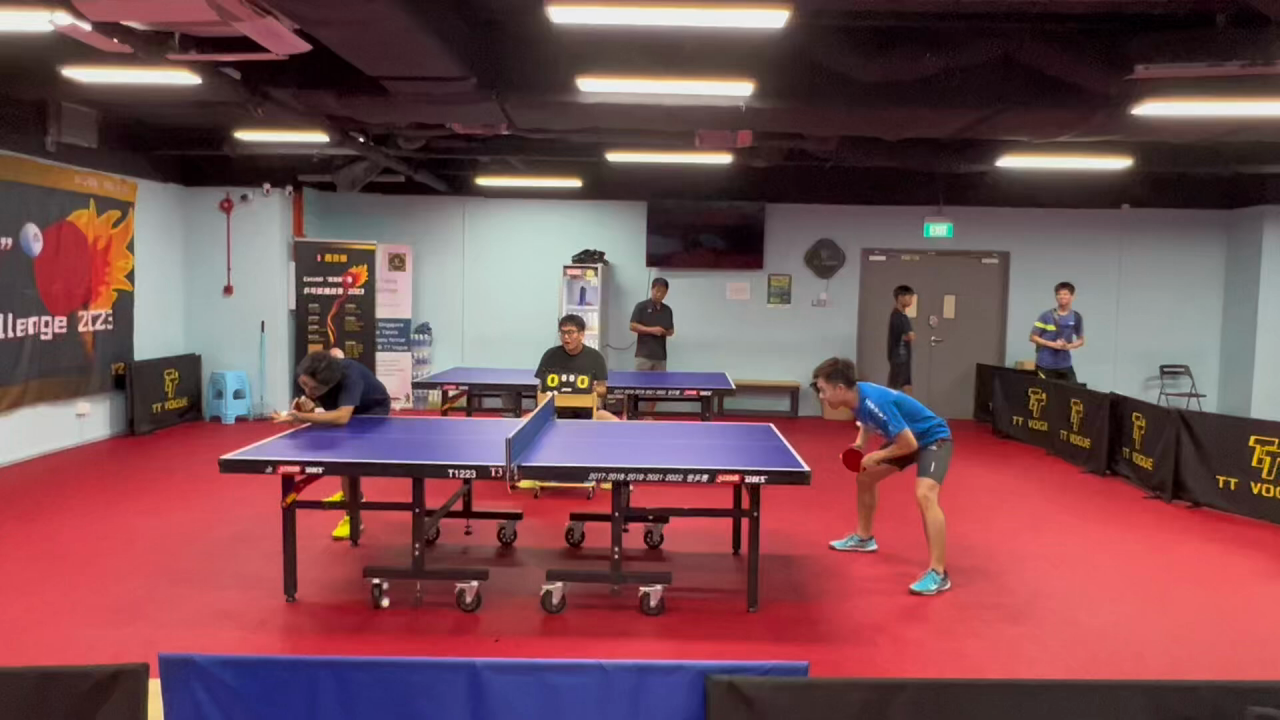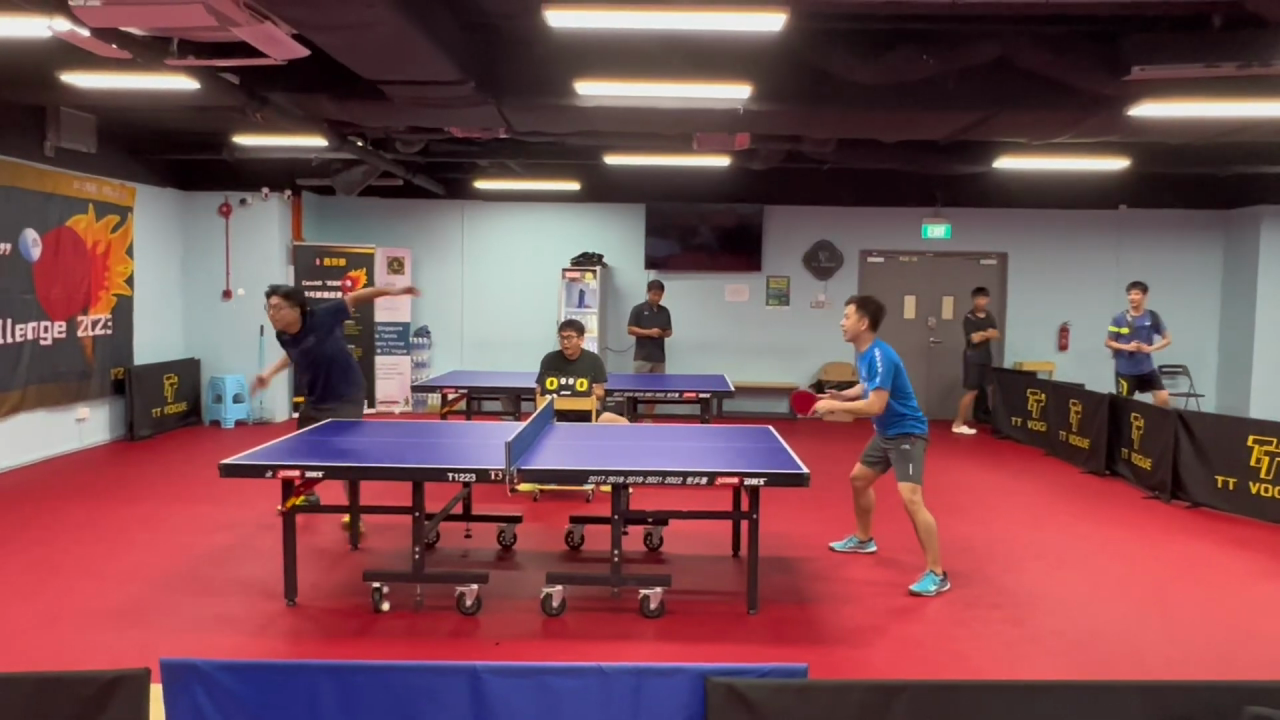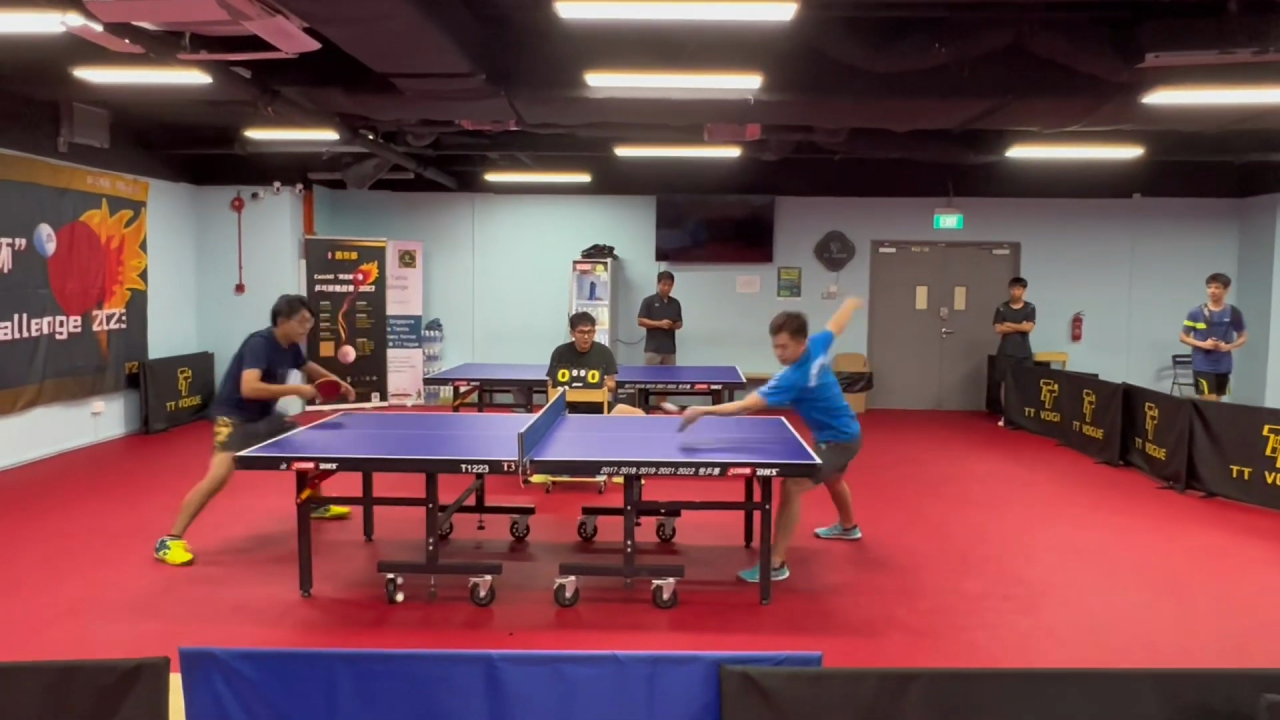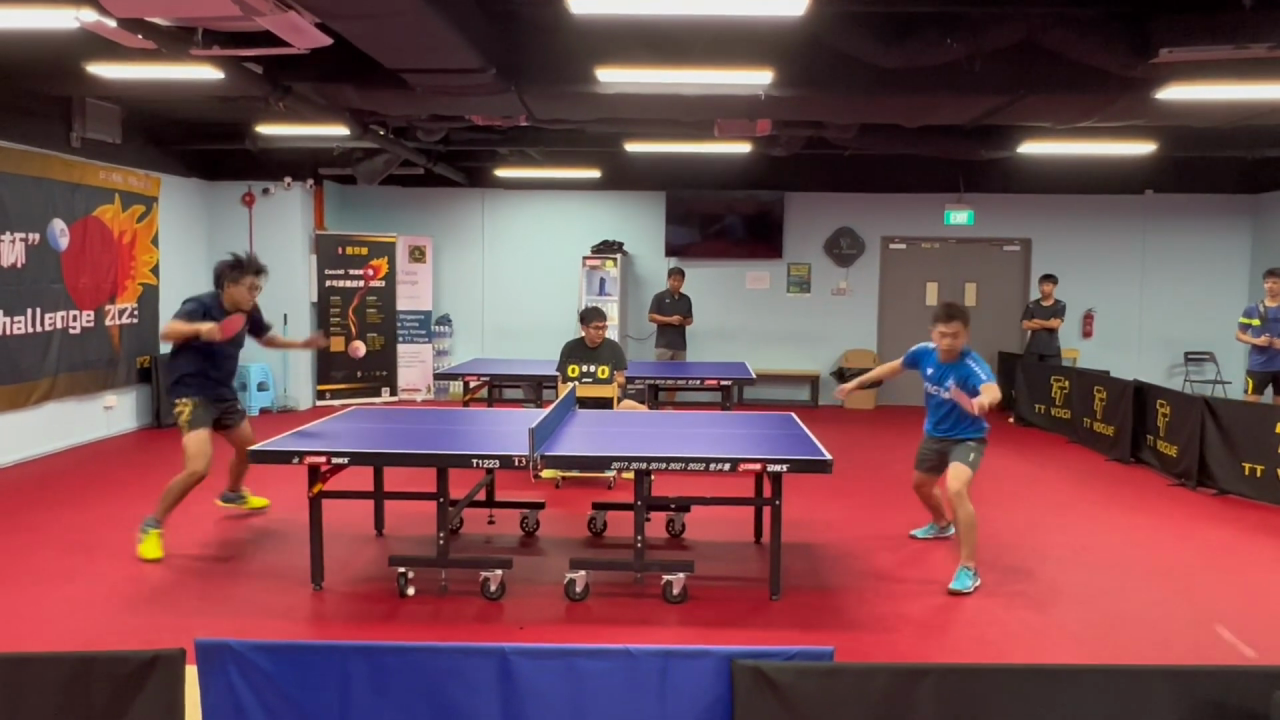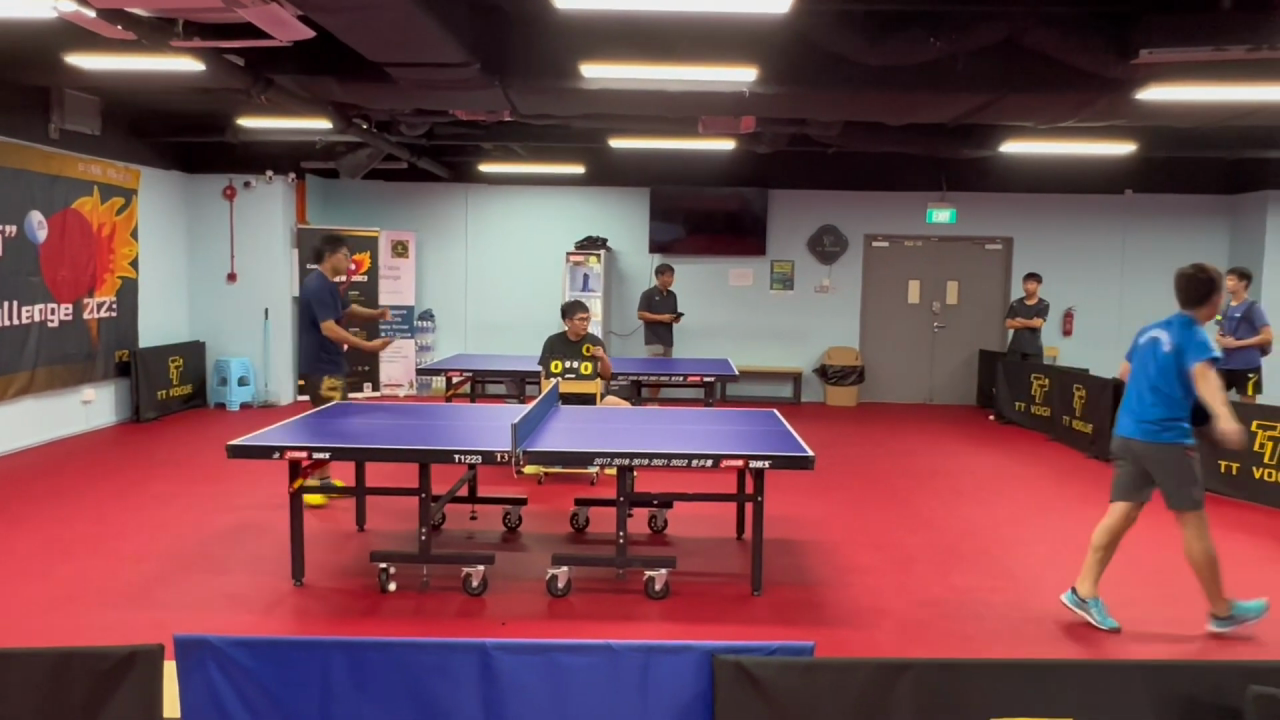
dt=1s
person 1, frame 1
left shoulder: (876, 403)
right shoulder: (856, 394)
left elbow: (909, 444)
right elbow: (868, 420)
left wrist: (875, 456)
right wrist: (860, 443)
left hip: (933, 439)
right hip: (906, 437)
left knee: (925, 495)
right knee: (865, 477)
left ankle: (938, 573)
right ankle: (864, 537)
person 1, frame 2
left shoulder: (881, 356)
right shoulder: (863, 353)
left elbow: (876, 406)
left wrist: (833, 405)
right wrist: (841, 395)
left hip: (907, 433)
right hip: (885, 433)
left knee: (911, 499)
right knee: (859, 479)
left ankle: (937, 573)
right ankle: (864, 539)
person 1, frame 3
left shoulder: (794, 379)
right shoulder: (817, 346)
left elbow: (747, 405)
right elbow: (836, 323)
left wrist: (704, 410)
right wrist: (849, 305)
left hip: (840, 441)
right hip: (849, 434)
left knee: (791, 487)
right knee: (832, 479)
left ankle: (777, 564)
right ankle: (846, 527)
person 1, frame 4
left shoulder: (973, 366)
right shoulder: (922, 353)
left elbow: (992, 392)
right elbow: (895, 366)
left wrist: (983, 401)
right wrist: (856, 382)
left hip: (965, 440)
right hip: (933, 436)
left knee: (955, 490)
right knee: (921, 485)
left ankle: (968, 568)
right ankle: (943, 524)
person 1, frame 5
left shoulder: (1151, 330)
right shoulder: (1195, 337)
left elbow: (1125, 373)
right elbow: (1203, 377)
right wrist: (1224, 419)
left hip: (1129, 435)
right hip: (1167, 440)
left knee: (1120, 515)
right knee: (1195, 522)
left ankle: (1084, 593)
right ankle: (1222, 610)
person 2, frame 1
left shoulder: (349, 377)
right shoulder: (308, 377)
left elbow: (342, 417)
left wrist: (301, 417)
right wrist: (306, 405)
left hip: (372, 410)
right hip: (342, 407)
right ankle: (350, 493)
person 2, frame 2
left shoulder: (320, 318)
right shoulder: (283, 334)
left elbow: (355, 298)
left wrist: (391, 290)
right wrist: (270, 372)
left hip: (346, 399)
right hip: (314, 401)
right ankle: (308, 496)
person 2, frame 3
left shoulder: (291, 347)
right shoulder: (260, 344)
left elbow: (308, 367)
right elbow: (249, 389)
left wrist: (338, 384)
right wrist: (295, 390)
left hip: (264, 415)
right hip: (233, 415)
right knee: (218, 477)
left ankle: (316, 506)
right ankle: (172, 540)
person 2, frame 4
left shoulder: (249, 309)
right shoulder: (199, 306)
left elbow: (267, 338)
right elbow: (167, 333)
left wrist: (303, 344)
right wrist: (198, 328)
left hip: (223, 391)
right hip: (192, 392)
left knee: (247, 443)
right knee: (199, 468)
left ankle: (233, 494)
right ankle: (152, 527)
person 2, frame 5
left shoulder: (329, 285)
right shoulder: (317, 285)
left elbow: (347, 309)
right elbow: (329, 328)
left wrist: (375, 313)
right wrist: (367, 345)
left hip: (326, 366)
right hip: (322, 368)
left ankle: (323, 478)
right ankle: (308, 481)
